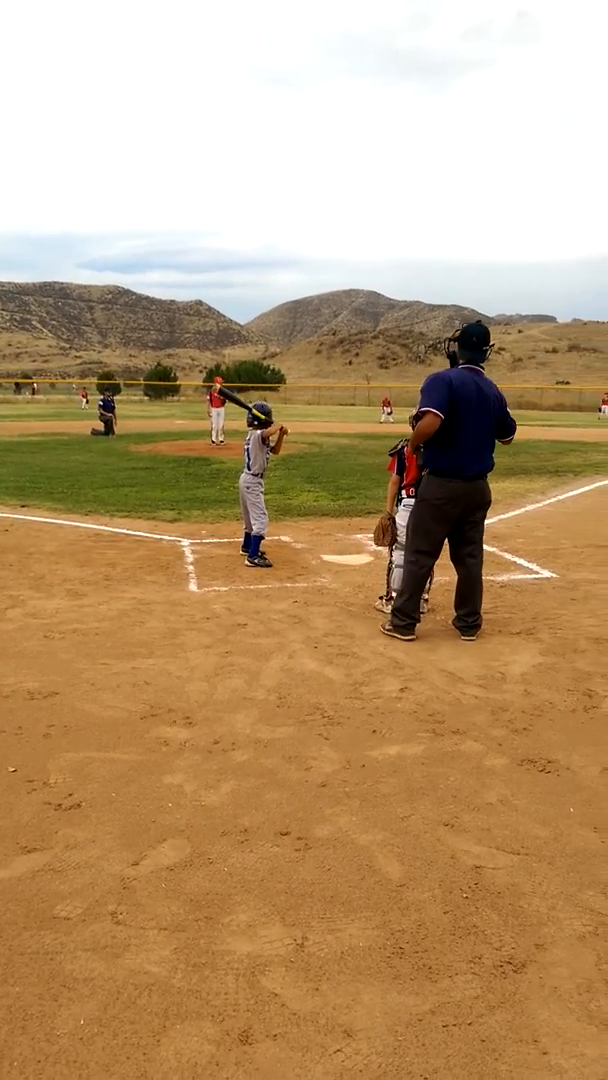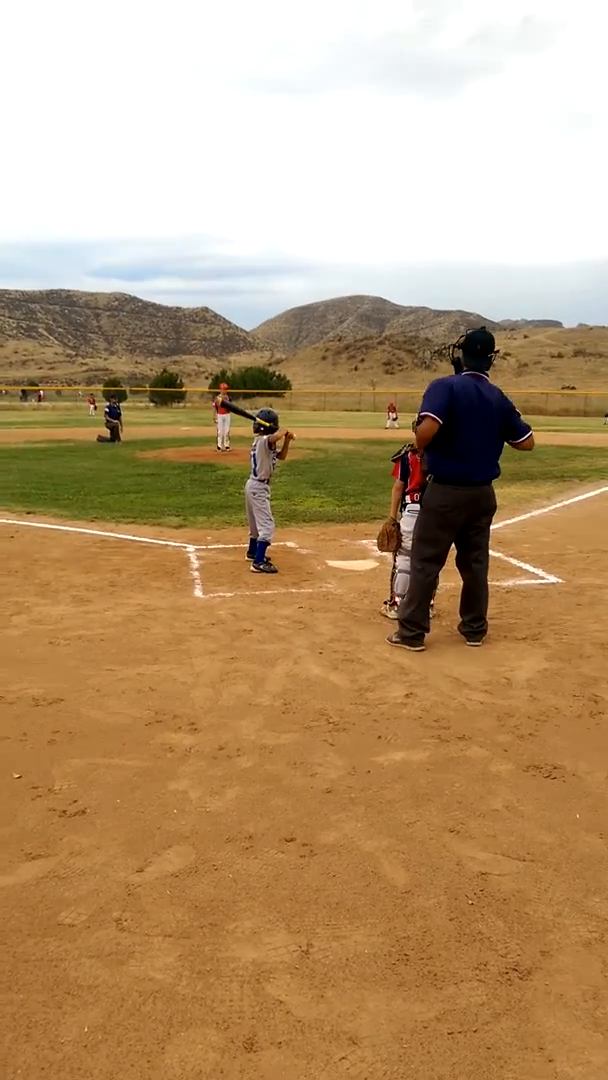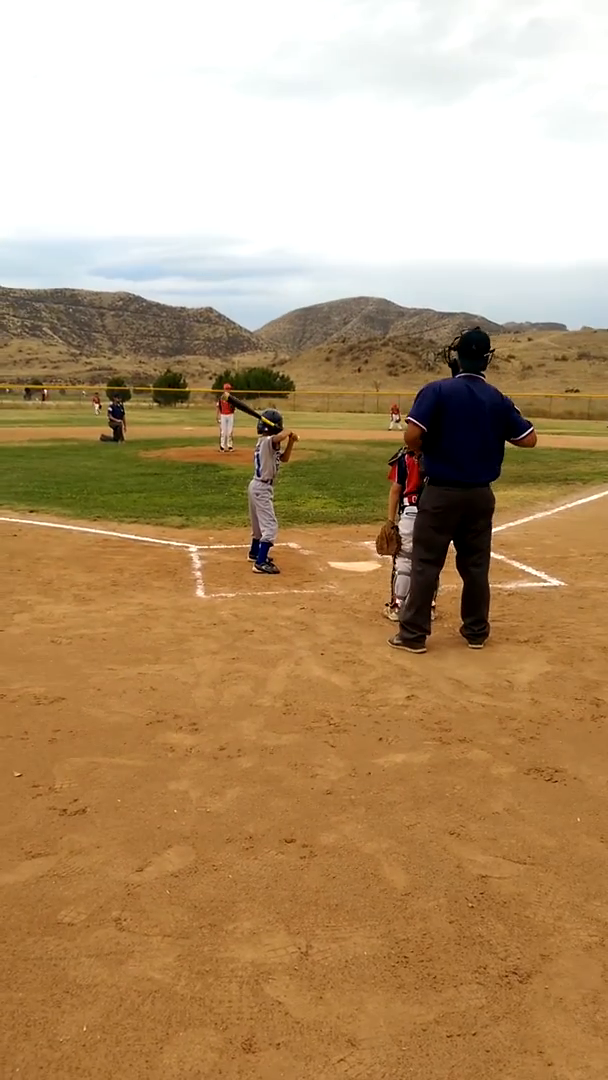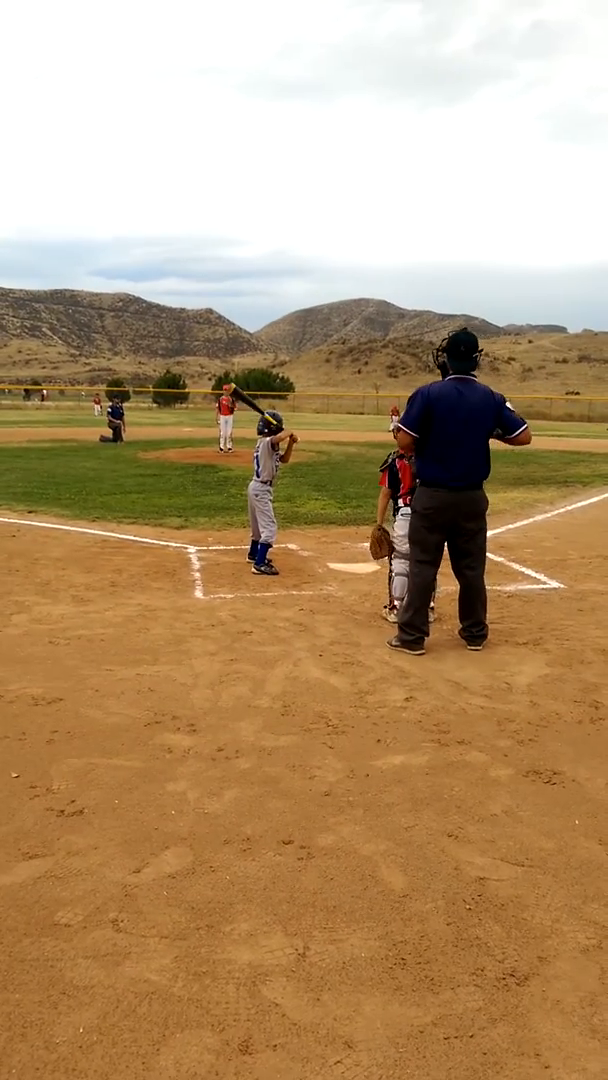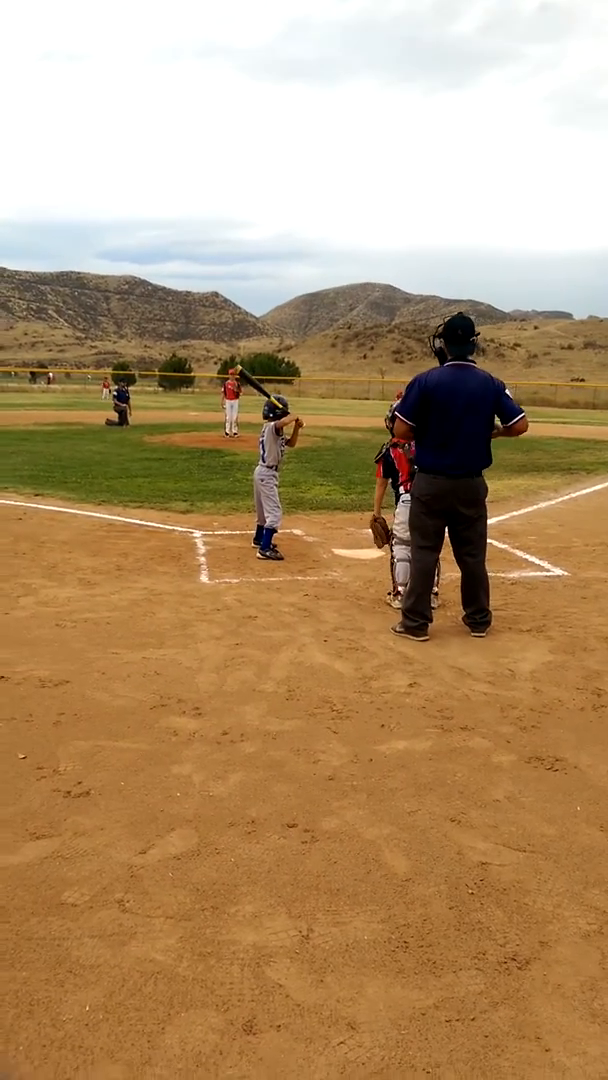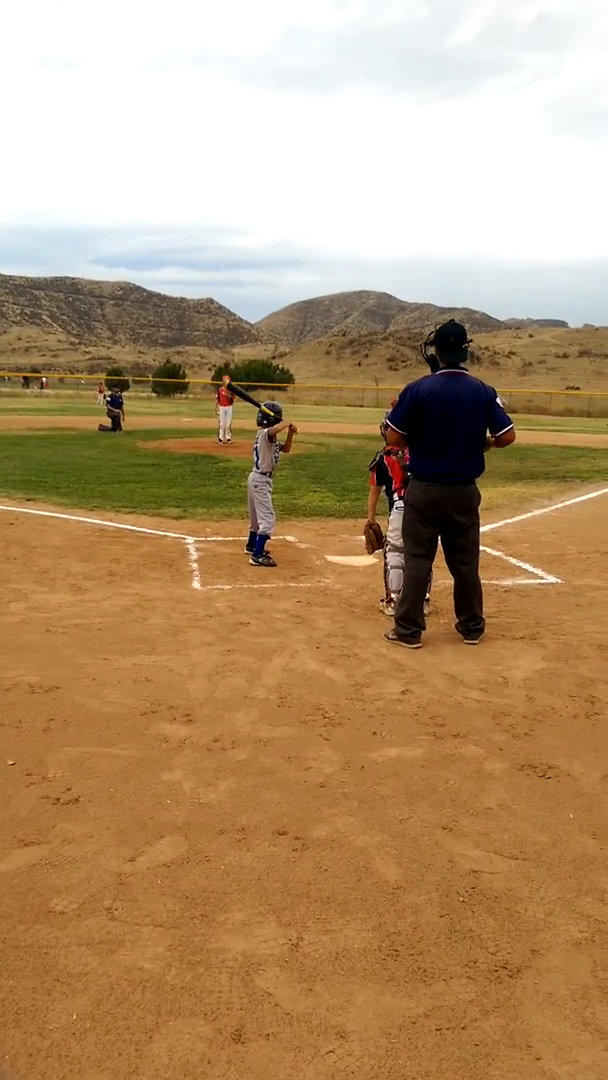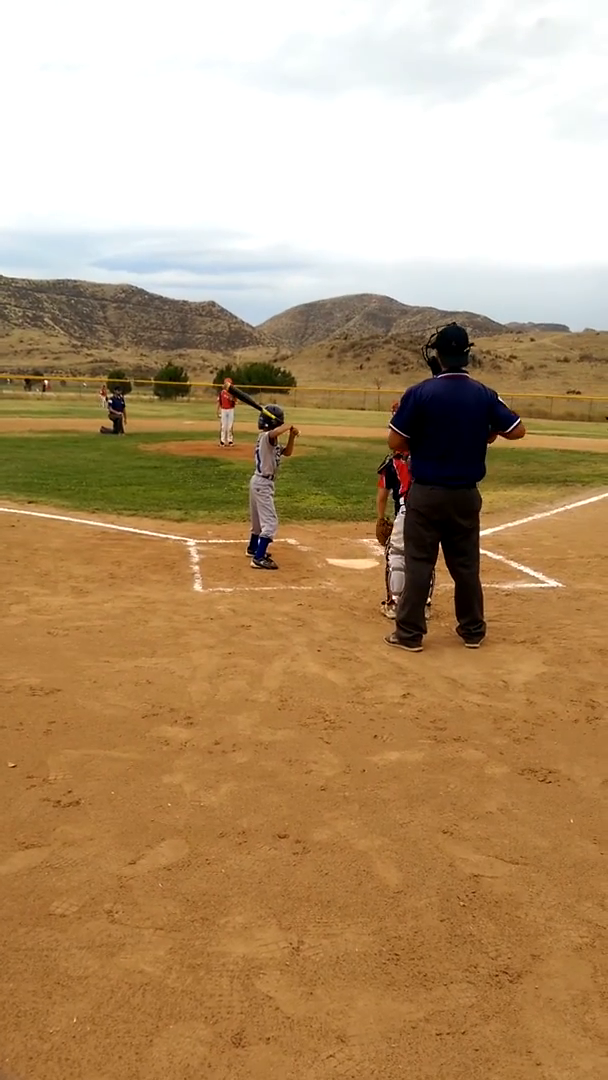
dt=0.2s
person 1, frame 1
left shoulder: (443, 380)
right shoulder: (495, 393)
left elbow: (429, 424)
right elbow: (507, 436)
left wrist: (412, 444)
left hip: (441, 484)
right hip: (477, 486)
left knee: (420, 554)
right knee: (470, 556)
left ankle: (403, 621)
right ankle: (469, 623)
person 1, frame 2
left shoulder: (445, 386)
right shoulder: (499, 398)
left elbow: (427, 430)
right elbow: (526, 442)
left wrist: (419, 448)
left hip: (446, 491)
right hip: (482, 492)
left knee: (425, 561)
right knee: (475, 562)
left ankle: (411, 632)
right ankle: (474, 628)
person 1, frame 3
left shoulder: (437, 390)
right shoulder: (498, 399)
left elbow: (412, 435)
right elbow: (529, 438)
left wrist: (424, 449)
left hip: (441, 493)
right hip: (480, 495)
left knee: (426, 565)
right knee: (476, 565)
left ankle: (413, 634)
right ankle: (476, 630)
person 1, frame 4
left shoulder: (428, 394)
right shoulder: (491, 398)
left elbow: (404, 442)
right elbow: (523, 436)
left wrist: (426, 447)
left hip: (433, 495)
right hip: (472, 497)
left knee: (423, 566)
right knee: (471, 567)
left ankle: (412, 636)
right ankle: (474, 632)
person 1, frame 5
left shoulder: (426, 381)
right shoulder: (490, 384)
left elbow: (401, 430)
right elbow: (520, 425)
right wrist: (494, 430)
left hip: (431, 482)
right hip: (471, 484)
left knee: (424, 553)
right knee: (472, 554)
left ankle: (416, 622)
right ankle: (478, 620)
person 1, frame 6
left shoulder: (418, 390)
right shoulder: (483, 392)
left elbow: (394, 439)
right elbow: (507, 436)
right wrist: (486, 442)
left hip: (425, 490)
right hip: (464, 491)
left knee: (417, 560)
right knee: (465, 561)
left ankle: (408, 630)
right ankle: (471, 627)
person 1, frame 7
left shoulder: (420, 393)
right shoulder: (484, 395)
left elbow: (396, 442)
right elbow: (516, 431)
right wrist: (489, 431)
left hip: (426, 494)
right hip: (466, 494)
left knee: (418, 564)
right knee: (466, 564)
left ankle: (409, 633)
right ankle: (472, 630)
